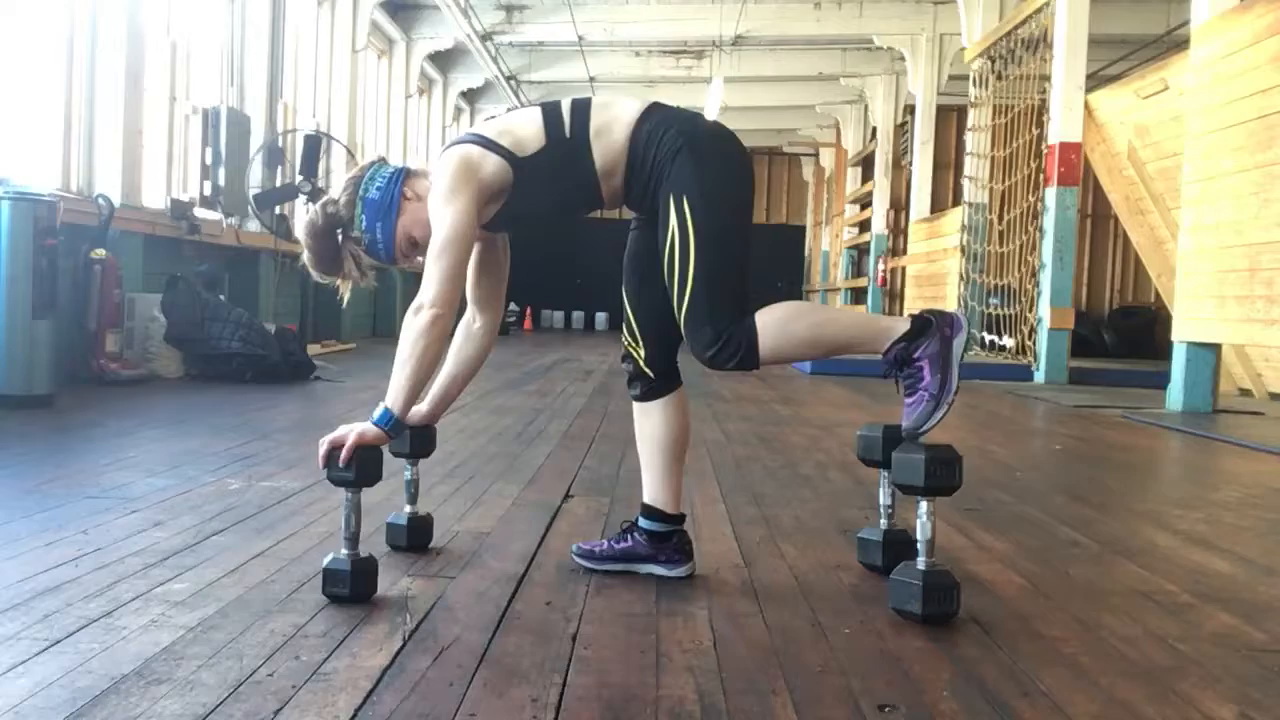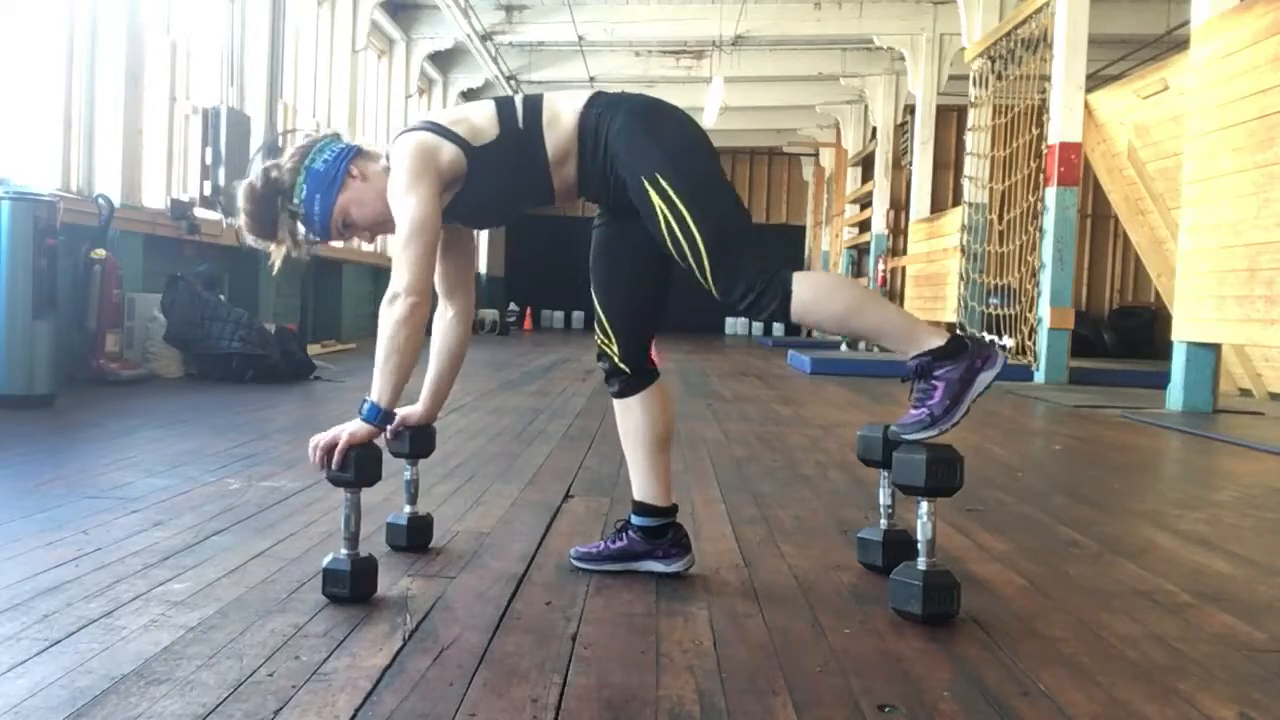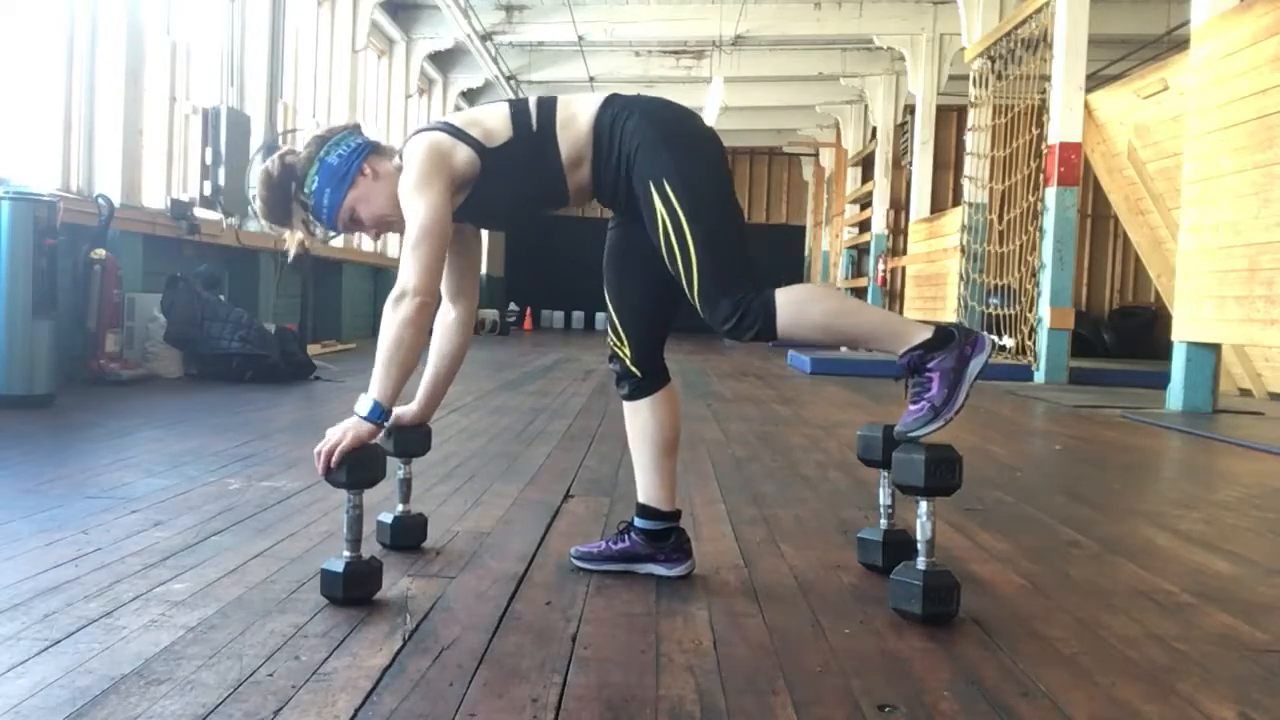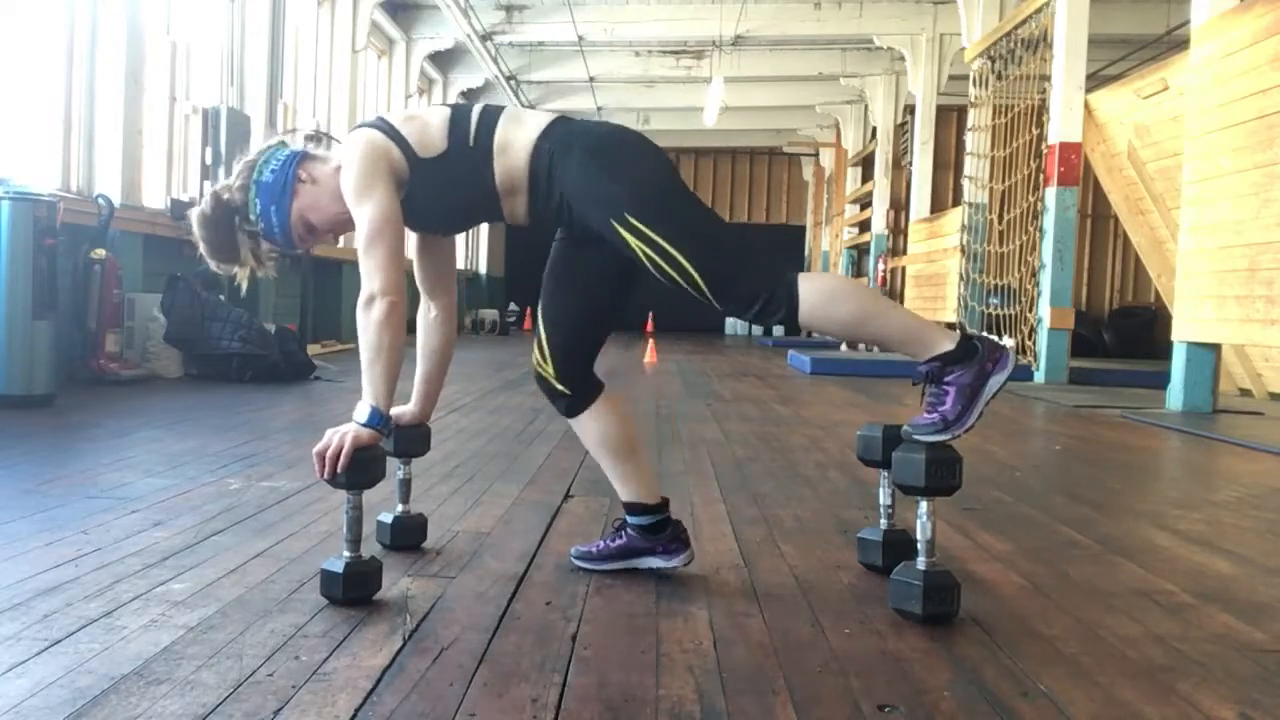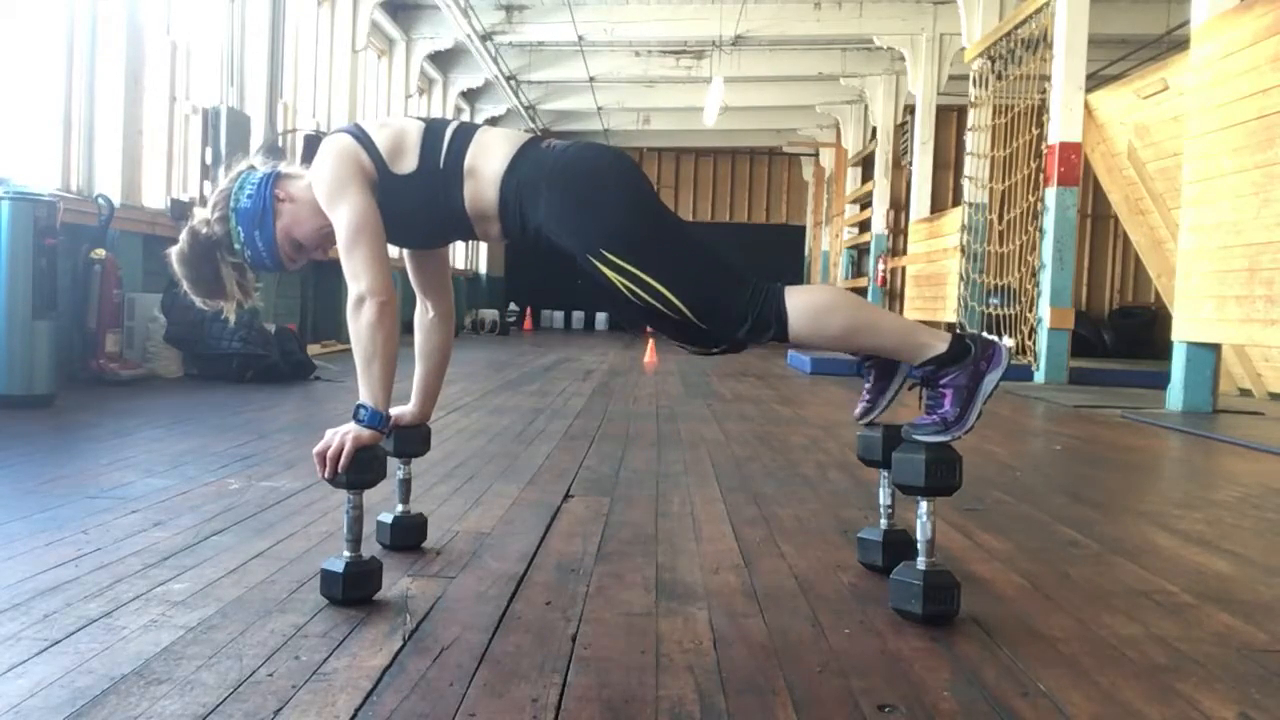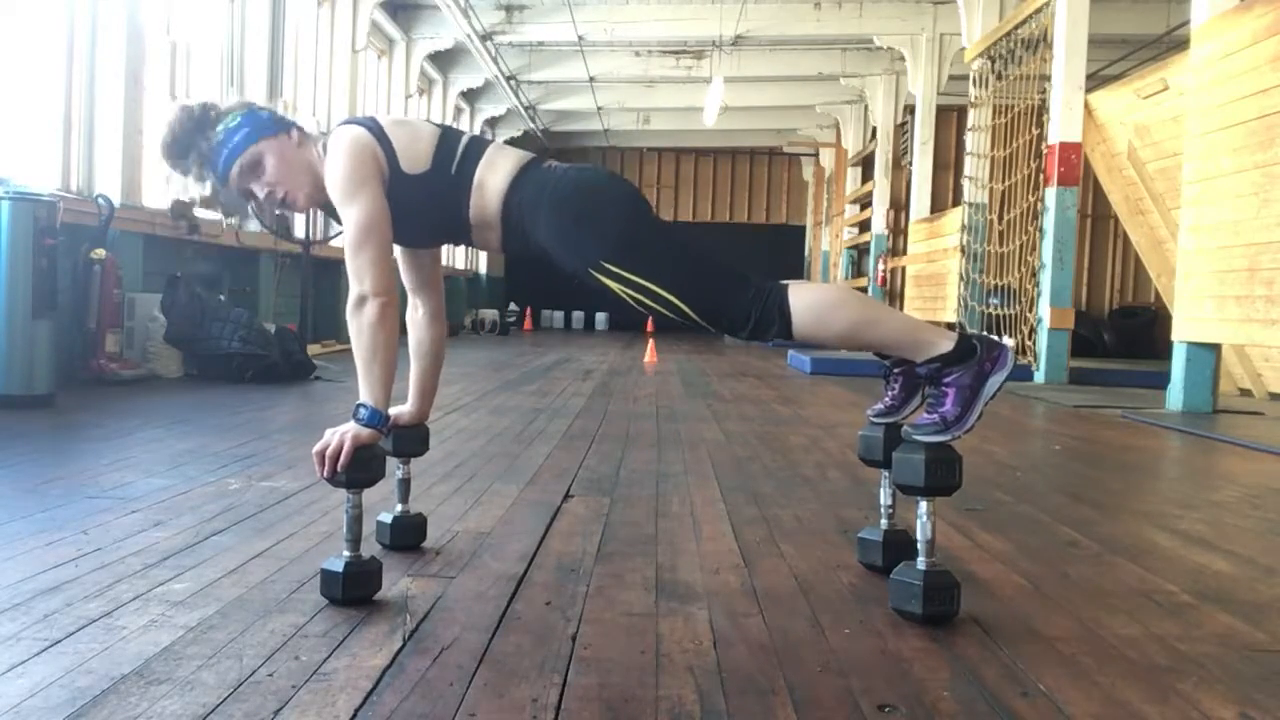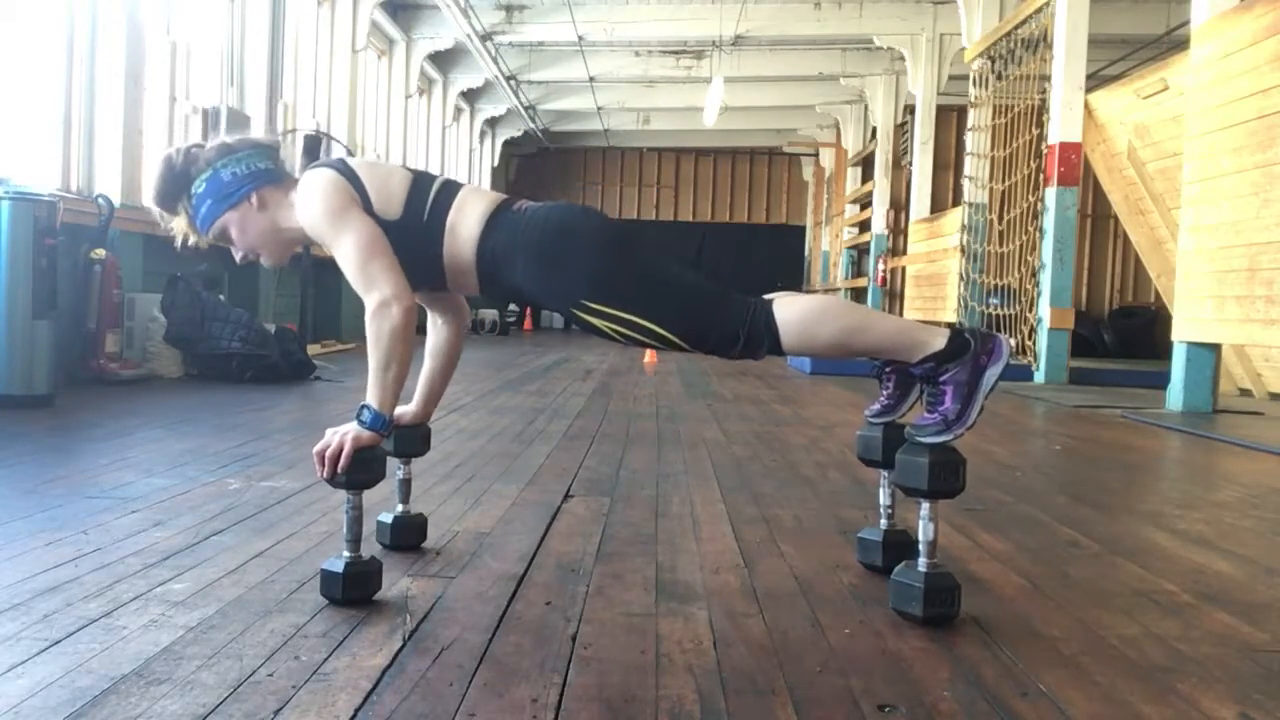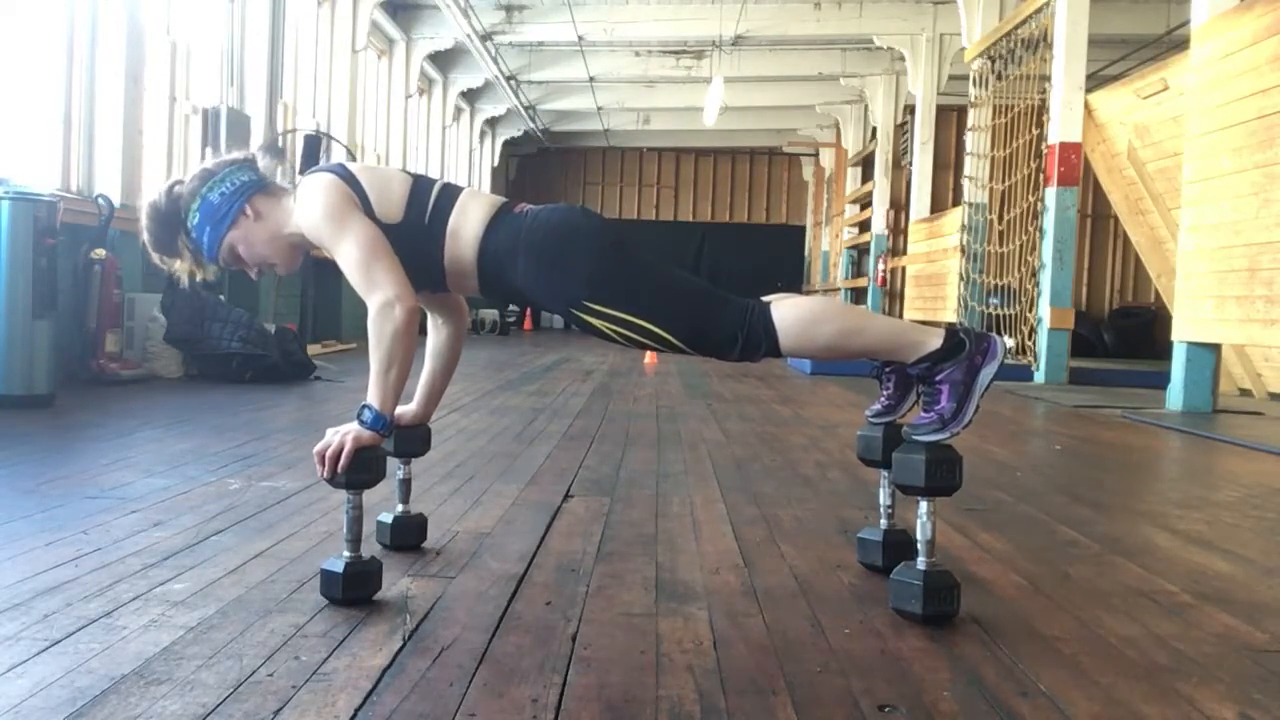
dt=0.7s
person 1, frame 1
left shoulder: (457, 174)
right shoulder: (477, 204)
left elbow: (432, 310)
right elbow: (481, 318)
left wrist: (385, 419)
right wrist: (429, 409)
left hip: (689, 159)
right hip: (664, 187)
left knee: (717, 340)
right knee: (647, 361)
left ankle: (916, 336)
right ankle: (661, 534)
person 1, frame 2
left shoulder: (414, 158)
right shoulder: (437, 196)
left elbow: (406, 299)
right elbow: (453, 307)
left wrist: (372, 414)
right wrist: (427, 409)
left hip: (639, 144)
right hip: (622, 185)
left knee: (751, 285)
right knee: (622, 359)
left ankle: (945, 357)
right ankle: (655, 530)
person 1, frame 3
left shoulder: (426, 162)
right shoulder: (447, 190)
left elbow: (411, 299)
right elbow: (456, 306)
left wrist: (370, 415)
right wrist: (419, 409)
left hip: (656, 148)
right hip: (637, 184)
left knee: (736, 309)
right knee: (635, 360)
left ankle: (936, 346)
right ankle: (657, 533)
person 1, frame 4
left shoulder: (363, 158)
right shoulder: (404, 191)
left elbow: (381, 298)
right elbow: (438, 303)
left wrist: (371, 418)
right wrist: (417, 409)
left hip: (600, 173)
right hip: (588, 203)
left knee: (754, 293)
right knee: (561, 372)
left ankle: (957, 355)
right ankle: (651, 526)
person 1, frame 5
left shoulder: (336, 167)
right shoulder: (390, 196)
left elbow: (371, 300)
right elbow: (434, 305)
left wrist: (369, 416)
right wrist: (416, 410)
left hip: (578, 195)
right hip: (577, 194)
left knee: (747, 312)
right knee: (707, 323)
left ankle: (952, 353)
right ankle: (890, 345)
person 1, frame 6
left shoulder: (348, 152)
right shoulder: (384, 184)
left elbow: (371, 298)
right elbow: (424, 301)
left wrist: (370, 416)
right wrist: (416, 409)
left hip: (576, 215)
right hip: (573, 213)
left knee: (752, 310)
right knee: (745, 306)
left ankle: (956, 354)
right ankle: (914, 359)
person 1, frame 7
left shoulder: (318, 196)
right shoulder: (348, 200)
left elbow: (389, 305)
right elbow: (447, 311)
left wrist: (373, 418)
right wrist: (418, 412)
left hip: (557, 257)
right hip: (557, 248)
left knee: (745, 329)
right knee: (740, 322)
left ankle: (950, 349)
right ankle: (907, 357)
person 1, frame 8
left shoulder: (320, 198)
right shoulder: (350, 207)
left elbow: (392, 306)
right elbow: (447, 312)
left wrist: (373, 417)
right wrist: (418, 411)
left hip: (557, 258)
right hip: (552, 248)
left knee: (742, 331)
right knee: (736, 324)
left ankle: (945, 349)
right ankle: (906, 354)
